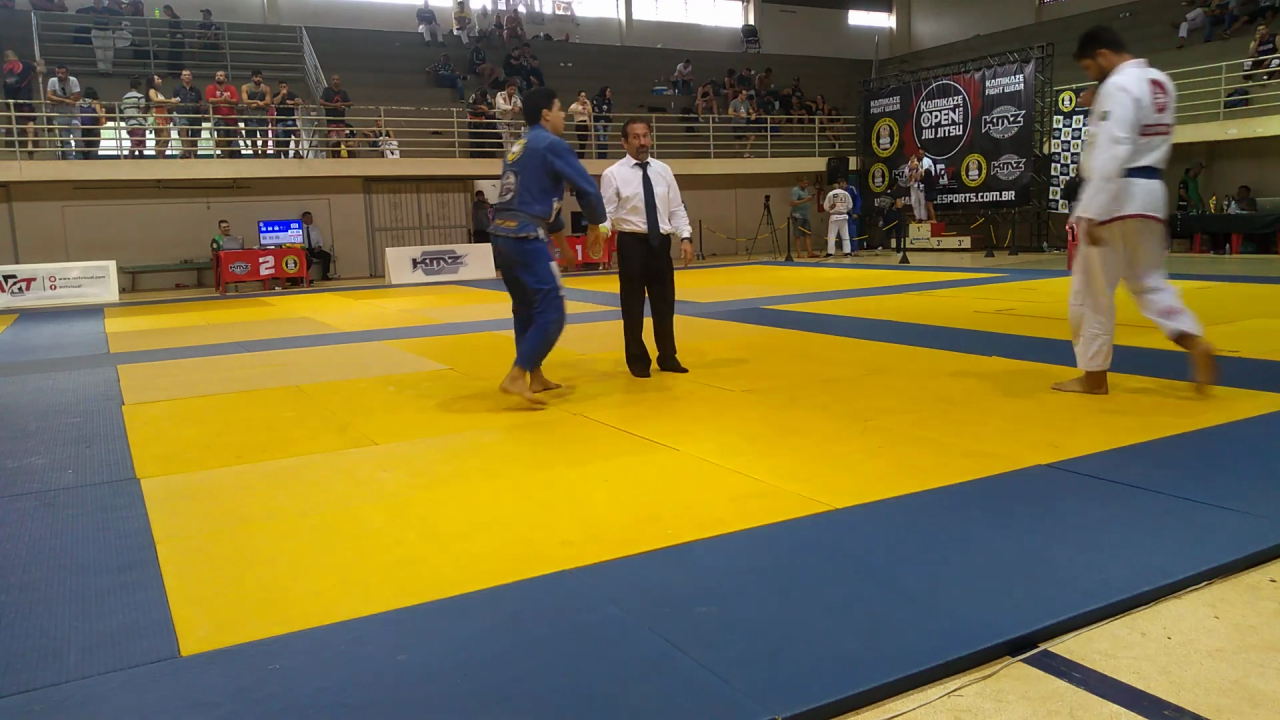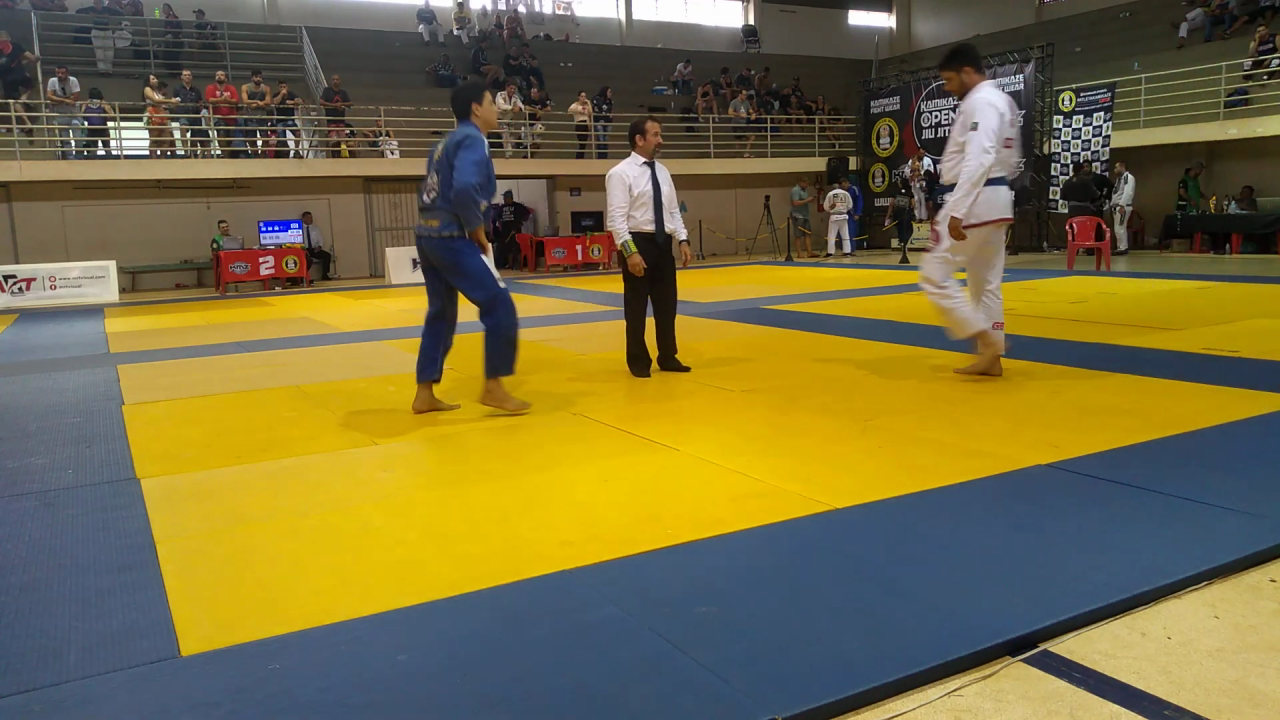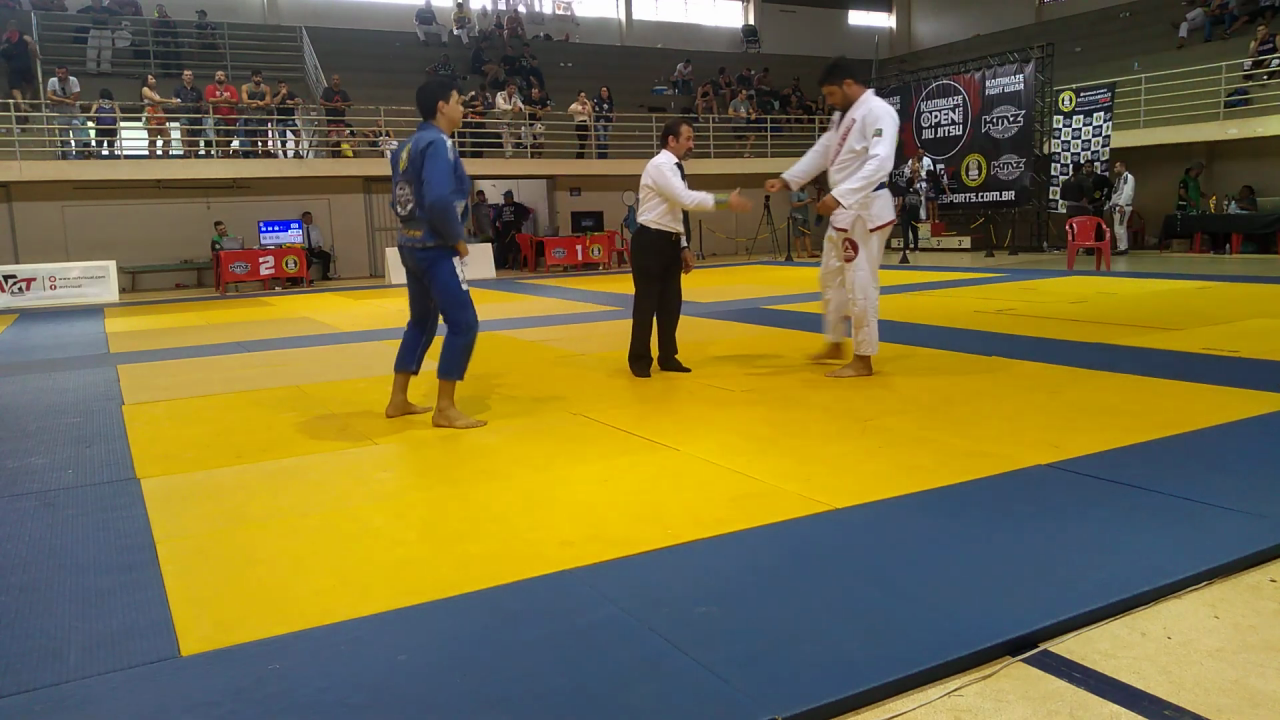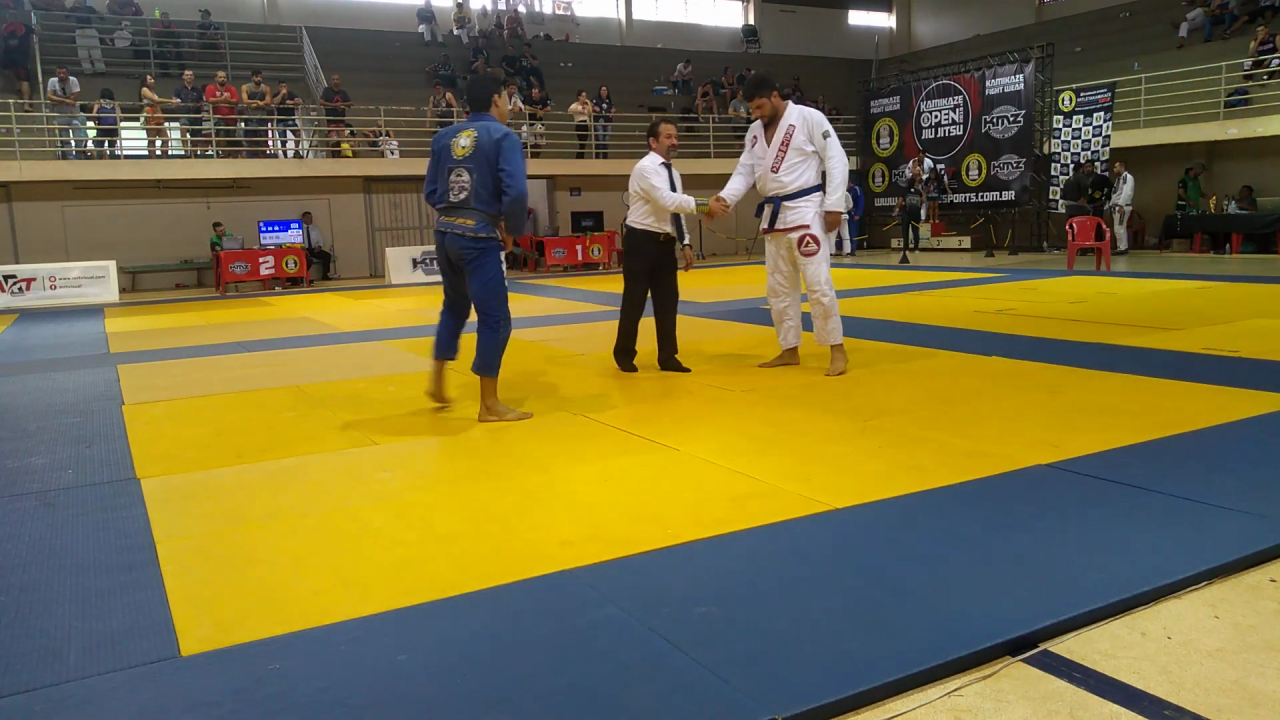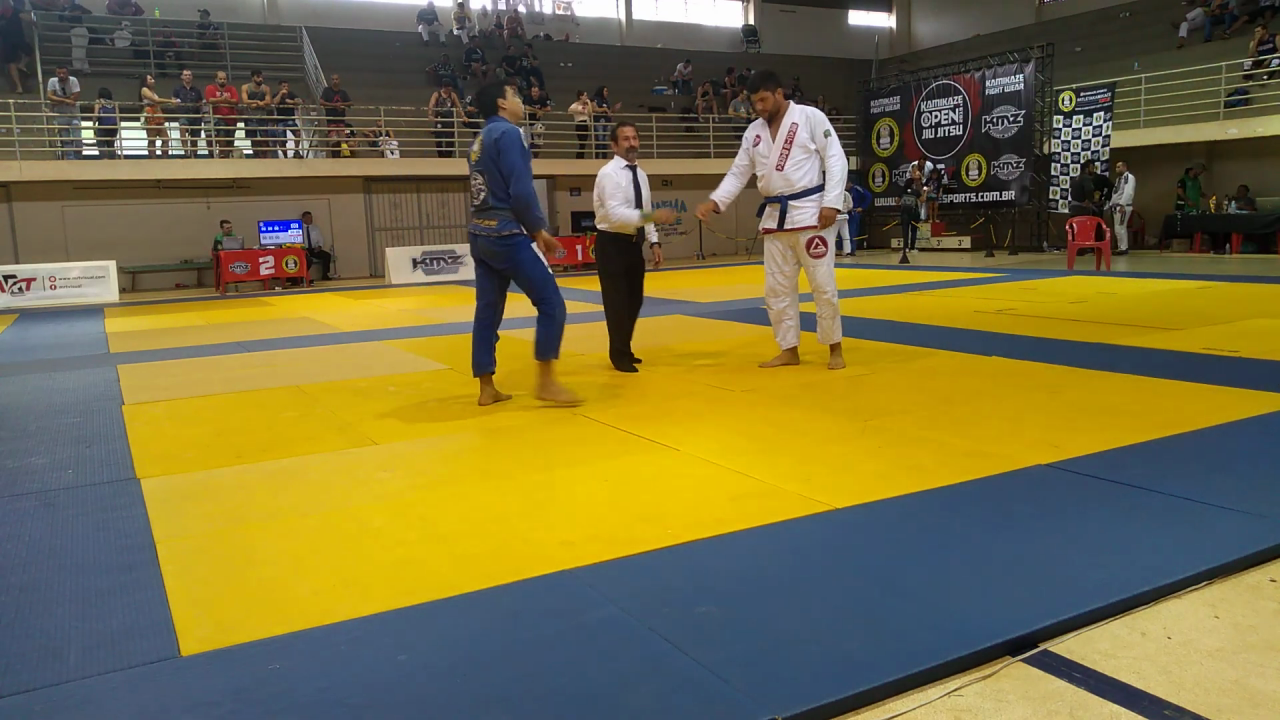
dt=0.7s
person 1, frame 1
left shoulder: (515, 149)
right shoulder: (551, 144)
right elbow: (586, 187)
left wrist: (557, 230)
right wrist: (595, 224)
left hip: (501, 233)
right hip: (526, 237)
left knee: (526, 308)
right knee: (551, 313)
left ankle: (536, 378)
right ankle: (516, 377)
person 1, frame 2
left shoulder: (445, 144)
right shoulder: (471, 140)
right elbow: (466, 189)
right wrist: (477, 229)
left hip: (428, 236)
right hip: (452, 239)
left knee: (441, 315)
right knee: (499, 309)
left ankle: (425, 394)
right ankle: (495, 390)
person 1, frame 3
left shoulder: (409, 146)
right shoulder: (437, 144)
left elbow: (401, 200)
right elbow: (438, 201)
right wrist: (457, 238)
left hip: (411, 244)
right hip: (434, 247)
left knee: (422, 320)
right knee: (462, 322)
left ankle: (398, 400)
right ankle: (445, 408)
person 1, frame 4
left shoulder: (444, 137)
right shoulder: (503, 136)
left elbow: (430, 192)
right elbow: (516, 192)
right wrist: (512, 230)
left hip: (445, 233)
right hip: (478, 237)
left knee: (454, 308)
right knee: (494, 318)
left ankle: (438, 382)
right ankle: (489, 404)
person 1, frame 5
left shoulder: (478, 142)
right shoulder: (508, 133)
right elbow: (521, 191)
left wrist: (531, 230)
right wrist: (538, 229)
left hip: (479, 234)
right hip: (506, 235)
left knee: (487, 310)
right knee: (551, 304)
left ankle: (487, 389)
right ankle: (546, 382)
person 2, frame 1
left shoulder: (1117, 86)
right shoulder: (1161, 84)
left elbow: (1111, 154)
left wrist: (1089, 212)
right wrist: (1101, 121)
left hip: (1119, 196)
right hip: (1150, 191)
left knee: (1090, 290)
right knee: (1149, 282)
left ankle: (1094, 375)
right ankle: (1197, 346)
person 2, frame 2
left shoulder: (980, 102)
right shoulder: (1002, 101)
left elbow: (979, 160)
right elbow: (1010, 160)
left wrist: (958, 210)
left hip: (974, 202)
right hip: (997, 200)
left knee: (934, 275)
right knee: (985, 282)
left ankle: (985, 340)
right ankle: (990, 358)
person 2, frame 3
left shoulder: (878, 111)
right shoulder: (844, 114)
left elbow: (881, 162)
right elbow: (820, 152)
left wrist: (840, 196)
right wrist: (786, 180)
left hip: (865, 210)
right hip: (844, 211)
left knee: (860, 285)
right knee: (832, 277)
left ankle: (863, 360)
right ankle: (835, 343)
person 2, frame 4
left shoulder: (809, 118)
right shoulder: (755, 131)
left elbow: (836, 160)
right elbow: (745, 172)
left wrist: (834, 205)
right wrist: (725, 198)
left hip: (805, 211)
right hip: (773, 215)
left knee: (817, 282)
right knee: (779, 287)
left ankle: (837, 350)
right ankle: (790, 350)
person 2, frame 5
left shoulder: (811, 117)
right shoulder: (754, 131)
left elbow: (836, 160)
right elbow: (738, 174)
left wrist: (831, 203)
right wrist: (714, 202)
left hip: (809, 211)
right hip: (774, 215)
left knee: (822, 284)
right knee: (778, 287)
left ankle: (835, 348)
right ankle: (789, 350)
person 3, frame 1
left shoulder: (663, 170)
right shoulder: (613, 174)
left elbow: (677, 209)
right elbow: (606, 212)
left wrist: (685, 237)
right wrist: (602, 230)
left hip: (660, 243)
right hip: (632, 243)
left knee: (664, 302)
right knee: (633, 305)
left ankle: (667, 356)
right ankle: (638, 360)
person 3, frame 2
left shoulder: (662, 172)
right shoulder: (620, 173)
left elbow: (673, 211)
right elbow: (616, 218)
left wrist: (683, 240)
right wrist: (630, 252)
left hip: (662, 243)
right hip: (638, 243)
left knee: (667, 302)
right knee: (637, 305)
left ankle: (668, 357)
right ankle: (638, 360)
person 3, frame 3
left shoulder: (674, 168)
right shoulder: (659, 166)
right elbow: (685, 199)
left wrist: (684, 246)
right wrist: (725, 201)
left hip: (669, 243)
right hip: (651, 242)
left knee: (671, 302)
right knee: (647, 302)
left ankle: (667, 357)
right ankle: (639, 359)
person 3, frame 4
left shoulder: (673, 173)
right shoulder: (645, 168)
right elbow: (668, 201)
left wrist: (685, 244)
right wrist: (703, 204)
left hip: (664, 245)
right hip: (641, 243)
left knee: (667, 302)
right knee: (634, 301)
left ankle: (667, 357)
right ankle: (624, 354)
person 3, frame 5
left shoulder: (640, 174)
right shoulder: (609, 174)
right elbow: (615, 214)
left wrist: (654, 241)
right wrist: (651, 216)
left hip: (634, 245)
right hip: (612, 244)
left knee: (633, 301)
right knee: (616, 303)
left ankle: (623, 349)
right ankle: (620, 355)
